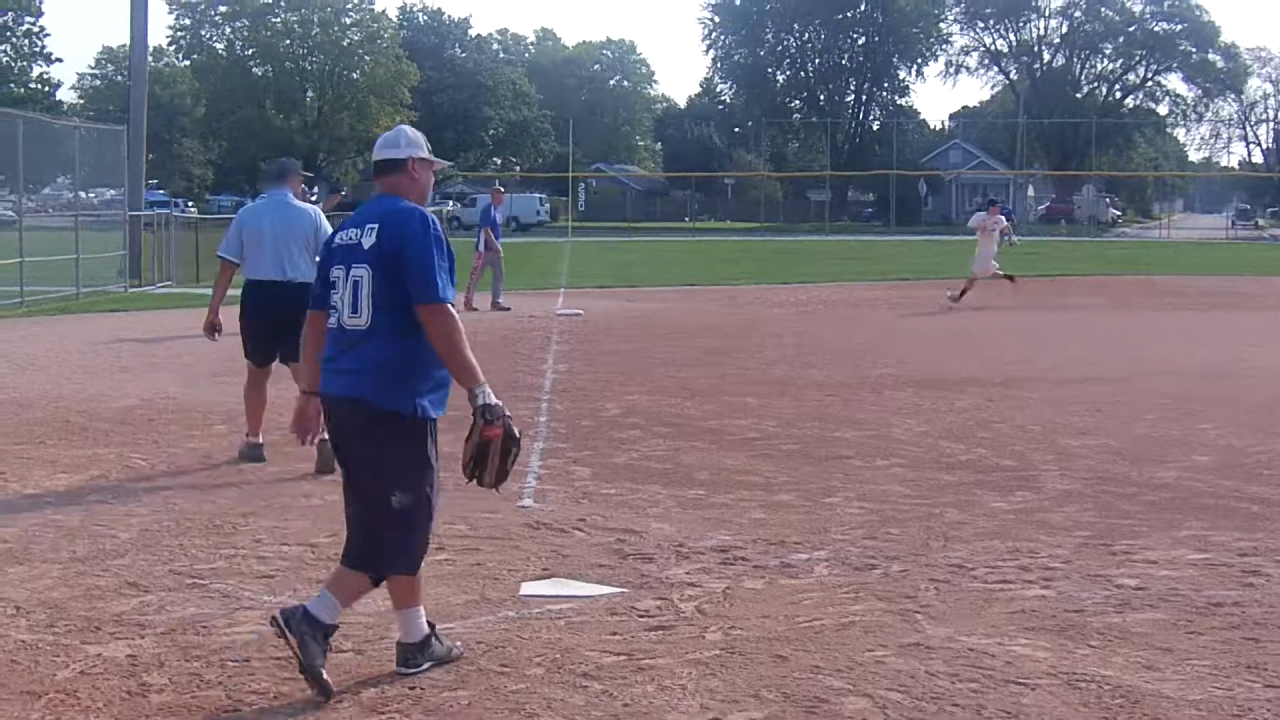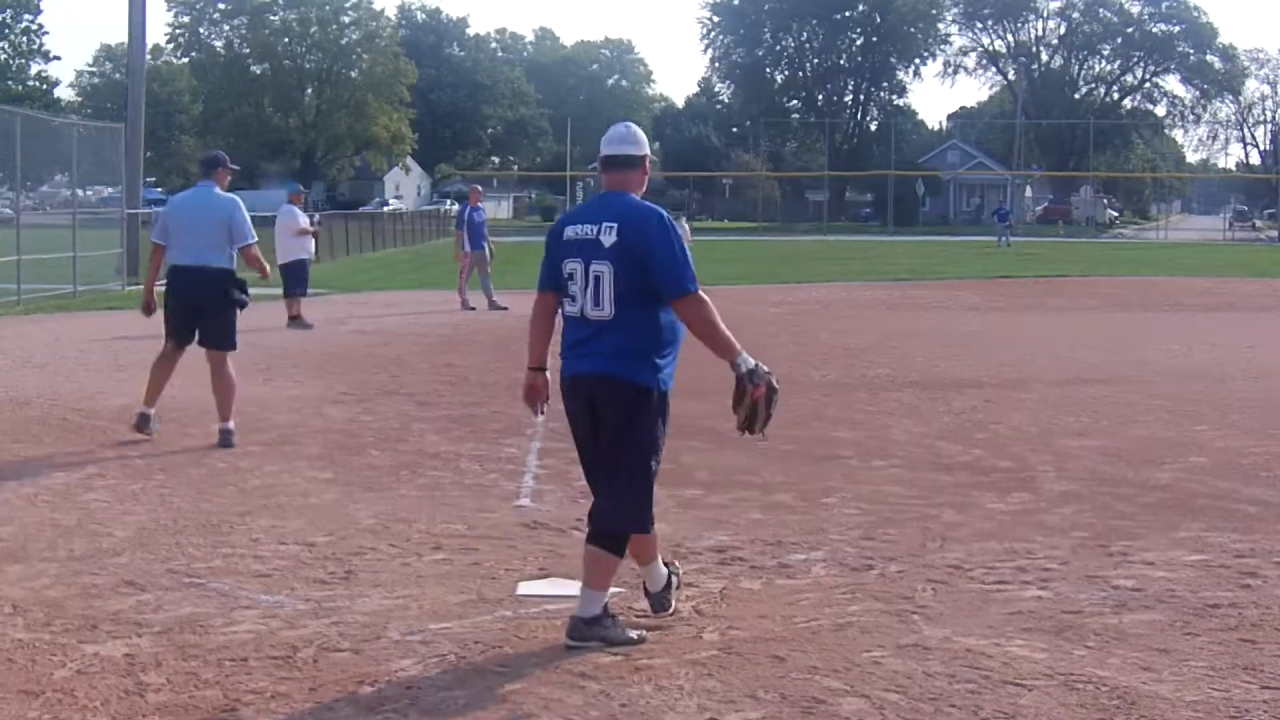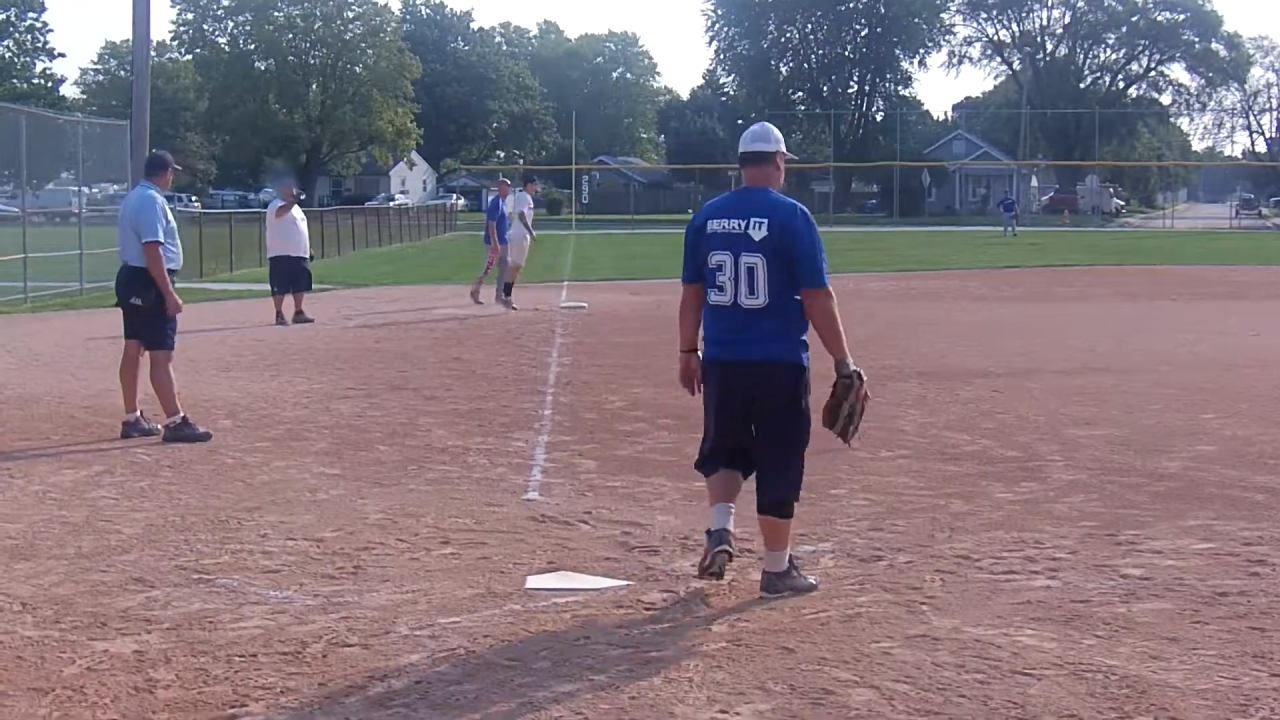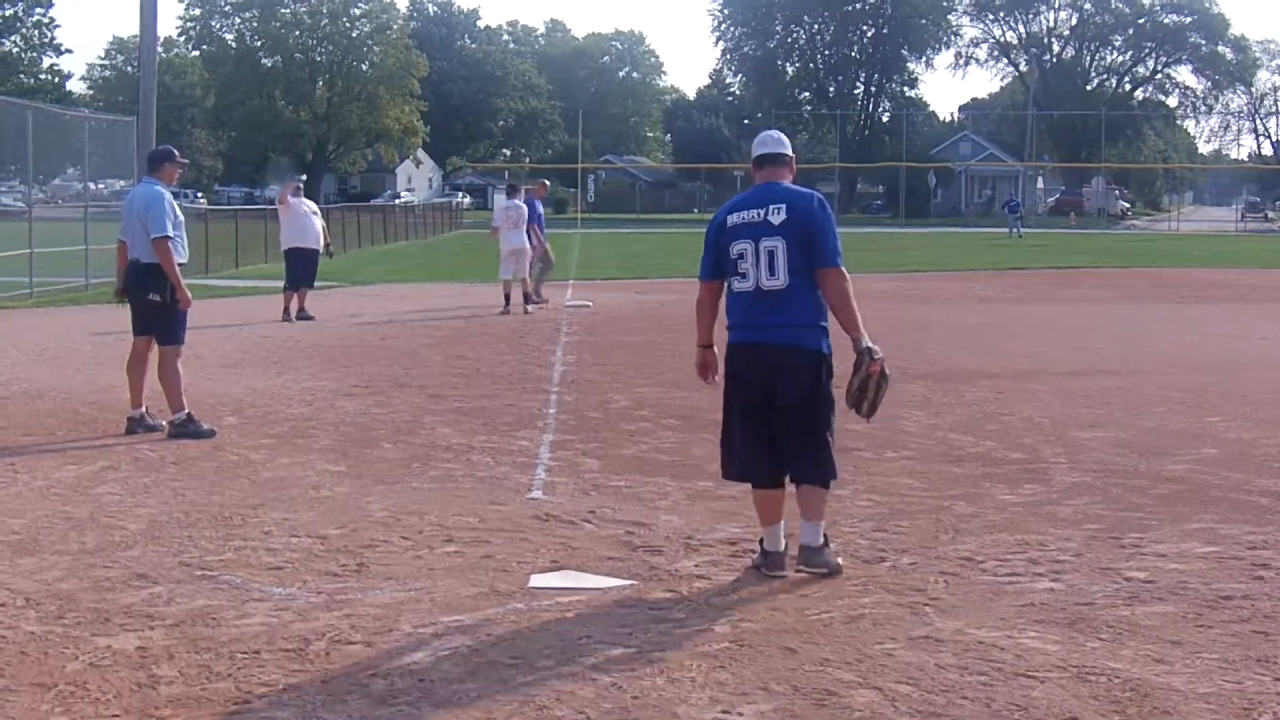
dt=1s
person 1, frame 1
left shoulder: (344, 231)
right shoulder: (415, 223)
left elbow: (317, 320)
right elbow: (437, 317)
left wrist: (310, 392)
right wrist: (480, 389)
left hip: (342, 397)
right hip: (395, 403)
left knee: (400, 519)
right knee: (390, 530)
left ankle: (415, 638)
right ankle: (311, 618)
person 1, frame 2
left shoulder: (567, 224)
right shoulder: (650, 221)
left elbow: (545, 303)
right elbow: (689, 304)
left wrist: (536, 369)
right wrist: (739, 359)
left hip: (579, 378)
right hip: (634, 379)
left knee: (619, 486)
right knee: (622, 494)
left ankle: (656, 582)
right ankle: (589, 615)
person 1, frame 3
left shoulder: (706, 216)
right shoulder: (792, 216)
left elbow: (692, 293)
right elbow: (818, 298)
left wrist: (689, 352)
right wrist: (844, 362)
left hip: (720, 361)
right hip: (778, 363)
left knee: (724, 453)
right knee: (779, 464)
left ankle: (719, 529)
right ankle: (777, 569)
person 1, frame 4
left shoulder: (726, 215)
right shoulder: (809, 204)
left elbow: (708, 290)
right elbow: (832, 277)
left wrist: (704, 346)
right wrist: (859, 339)
left hip: (745, 349)
right hip: (802, 347)
left knee: (761, 452)
right knee: (811, 447)
left ankle: (772, 549)
right ankle: (813, 543)
person 2, frame 1
left shoulder: (247, 214)
right shoulder: (311, 214)
left elbow: (227, 267)
left wrist: (213, 311)
left hip: (259, 299)
right hip: (301, 299)
left knee: (258, 373)
left ankle: (253, 442)
right ankle: (323, 437)
person 2, frame 2
left shoulder: (175, 203)
right shoulder: (231, 203)
left elbow: (158, 250)
right elbow: (248, 251)
left wrist: (148, 292)
right wrist: (264, 268)
left hip: (181, 282)
right hip: (217, 285)
left knee: (171, 350)
right knee: (219, 359)
left ankle: (146, 413)
right ankle: (226, 428)
person 2, frame 3
left shoulder: (132, 198)
right shoulder: (152, 201)
right elbow: (152, 251)
right wrist: (170, 293)
left hip: (129, 279)
right hip: (148, 283)
left knee: (132, 350)
right knee: (161, 355)
left ankle: (132, 419)
right ankle: (175, 422)
person 2, frame 4
left shoulder: (134, 196)
right shoulder: (159, 196)
left elbow: (123, 244)
right elbow: (161, 246)
left wrist: (122, 281)
right wrist: (180, 287)
left hip: (137, 275)
right hip: (159, 278)
left knee: (141, 346)
right knee: (171, 351)
left ankle: (137, 415)
right ankle: (181, 419)
